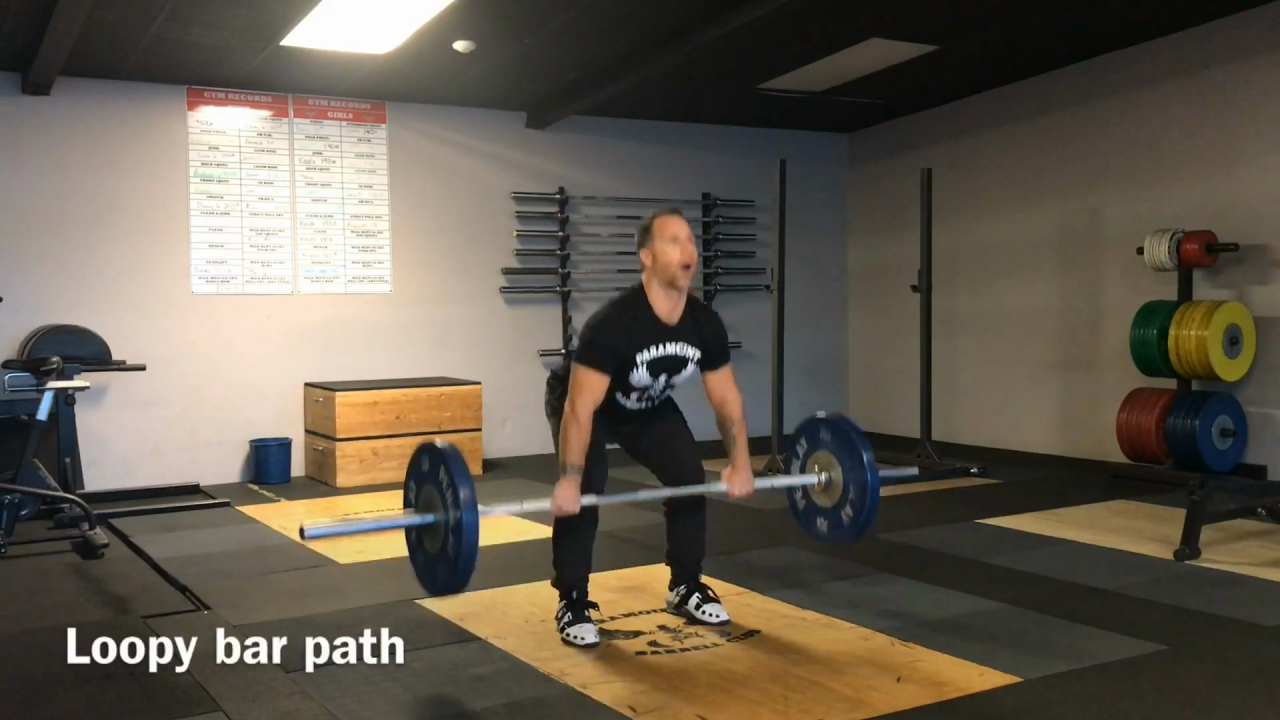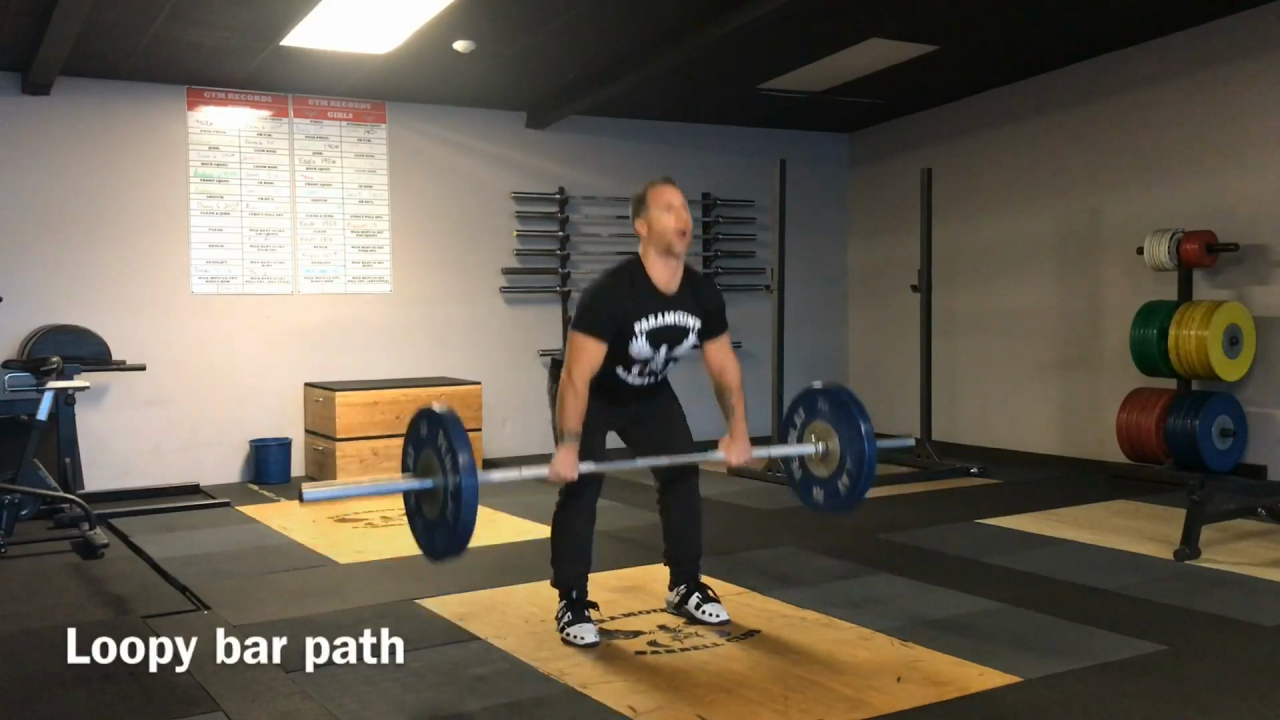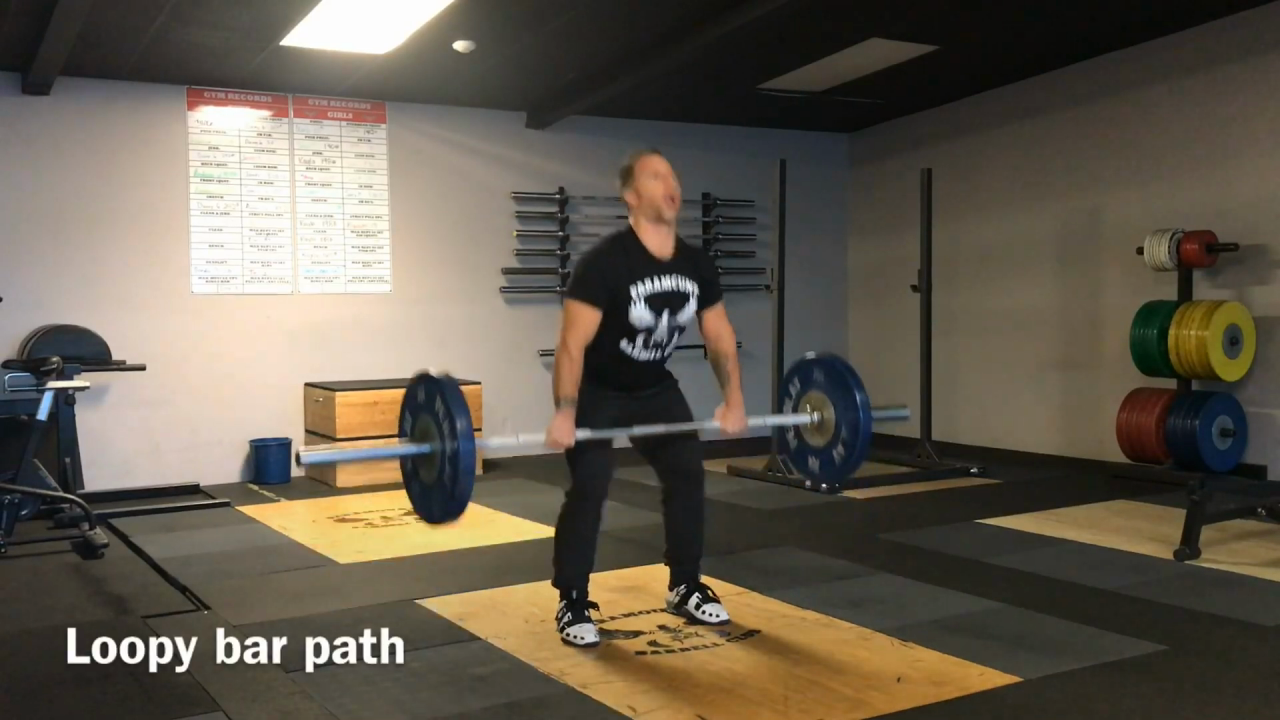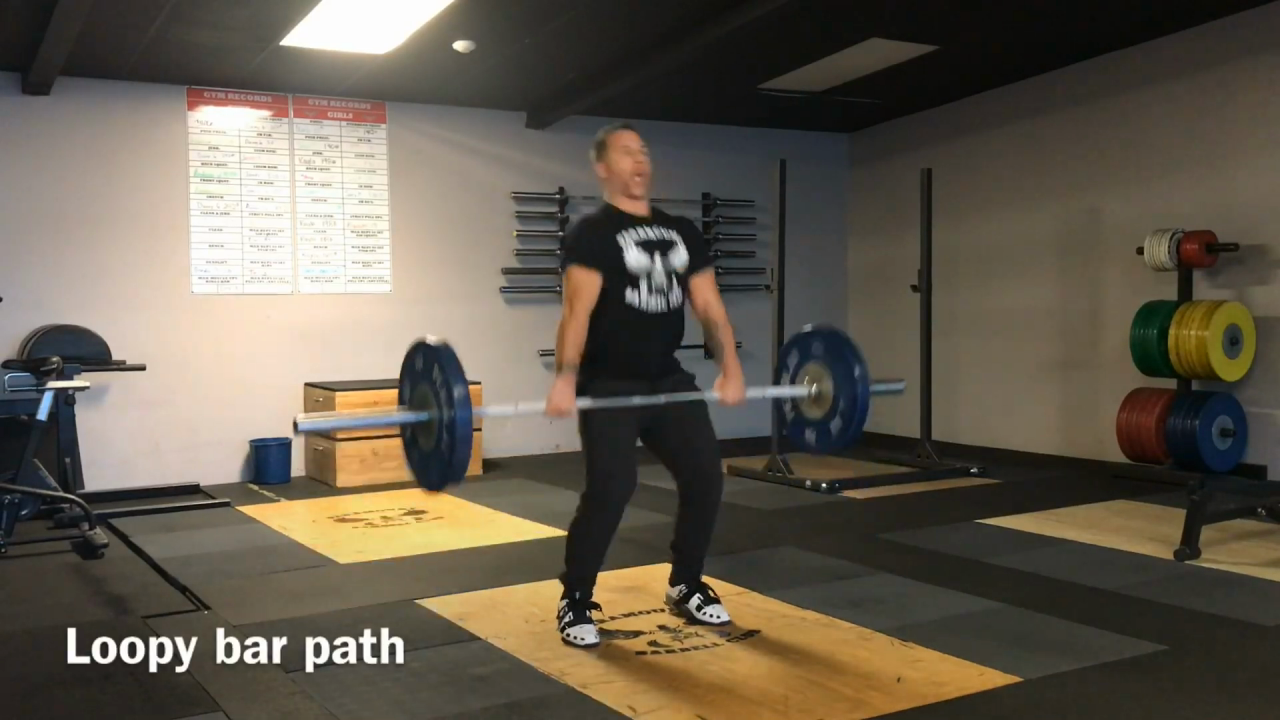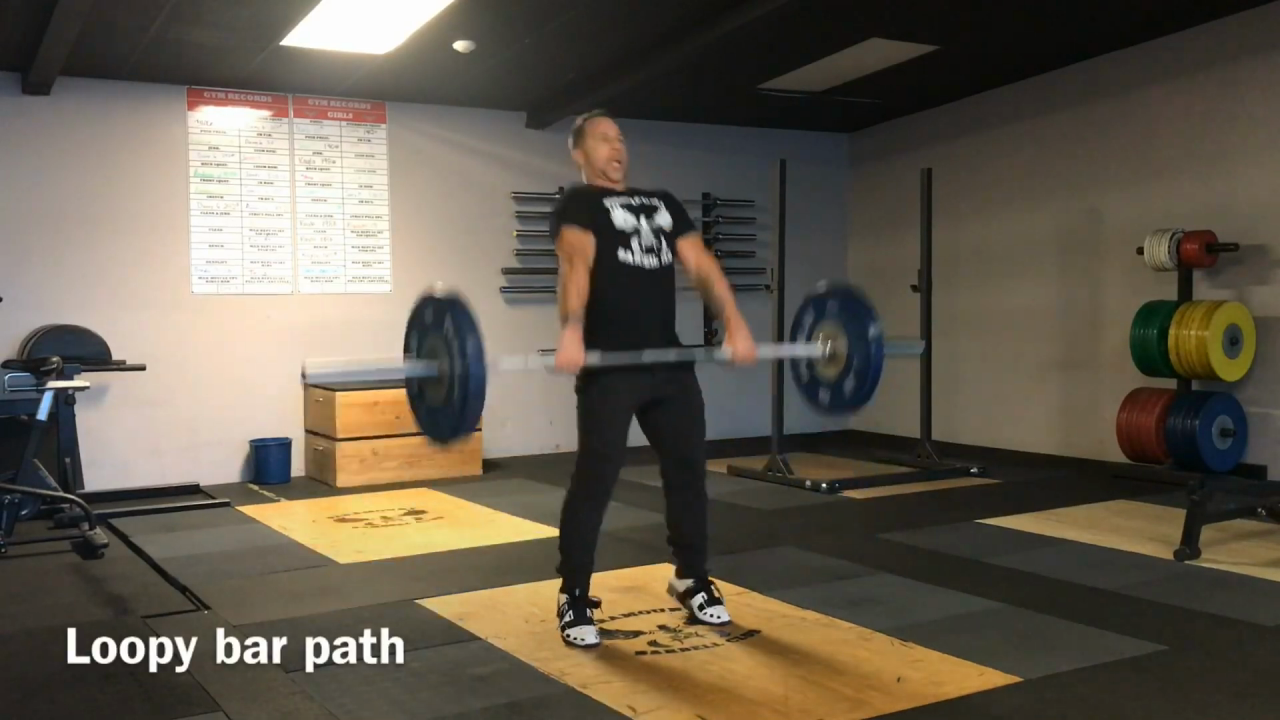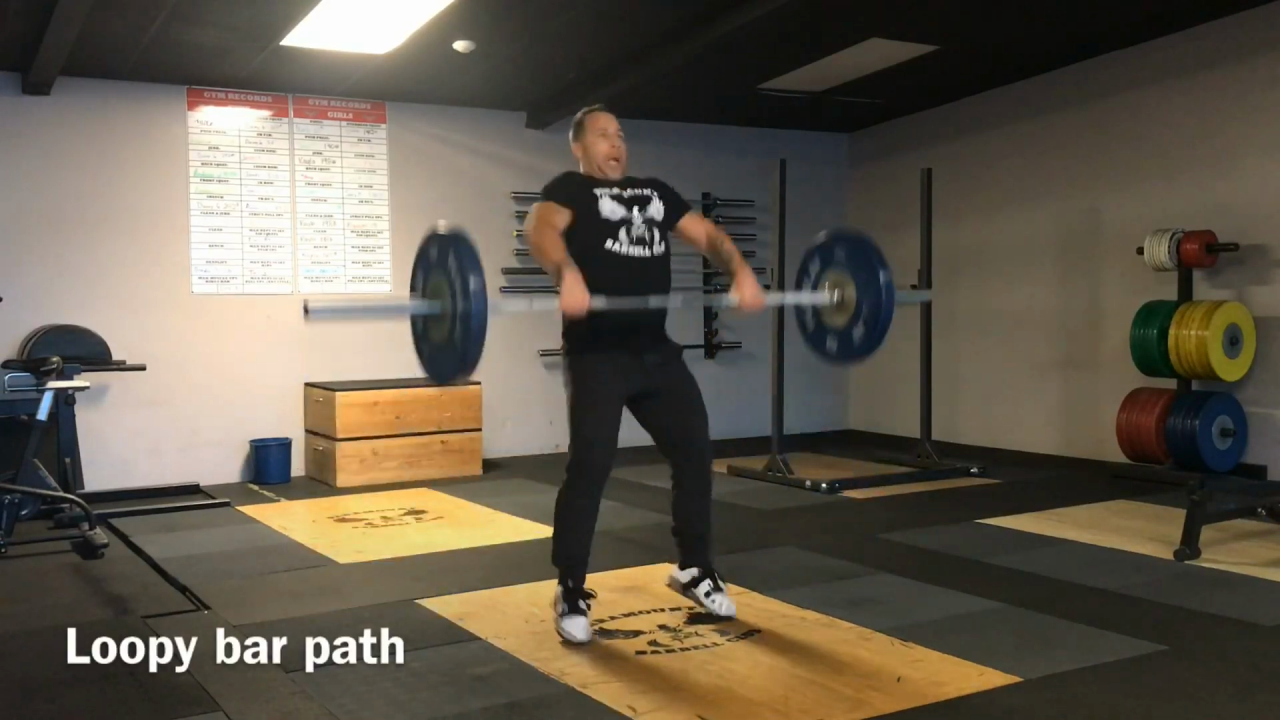
dt=0.1s
person 1, frame 1
left shoulder: (705, 323)
right shoulder: (614, 321)
left elbow: (727, 397)
right elbow: (580, 408)
left wrist: (740, 463)
right wrist: (568, 483)
left hip: (650, 409)
right hip: (591, 409)
left knee: (688, 478)
right knee: (585, 496)
left ankle: (686, 589)
right ankle: (572, 604)
person 1, frame 2
left shoulder: (703, 294)
right shoulder: (611, 292)
left elbow: (725, 367)
right elbow: (578, 376)
left wrist: (738, 432)
right wrist: (567, 447)
left hip: (648, 393)
right hip: (592, 393)
left knee: (682, 475)
right knee: (581, 485)
left ankle: (685, 587)
right ankle: (572, 603)
person 1, frame 3
left shoulder: (697, 263)
right shoulder: (605, 262)
left elbow: (720, 337)
right elbow: (573, 344)
left wrist: (733, 399)
right wrist: (564, 413)
left hip: (654, 387)
right hip: (598, 390)
left knee: (687, 475)
right knee: (590, 486)
left ankle: (685, 588)
right ankle: (572, 603)
person 1, frame 4
left shoulder: (682, 230)
right shoulder: (594, 232)
left elbow: (709, 306)
right elbow: (577, 305)
left wrist: (730, 369)
right wrist: (565, 378)
left hip: (669, 381)
right hip: (608, 384)
left knee: (705, 478)
right knee: (611, 487)
left ankle: (686, 585)
right ankle: (576, 601)
person 1, frame 5
left shoulder: (660, 202)
right shoulder: (582, 202)
left elbow: (702, 265)
right elbow: (576, 260)
left wrist: (735, 324)
right wrist: (572, 331)
left hip: (669, 360)
right hip: (610, 364)
left knee: (686, 470)
right knee: (598, 476)
left ankle: (691, 581)
right ankle: (575, 601)
person 1, frame 6
left shoulder: (654, 192)
right shoulder: (572, 189)
left elbow: (707, 234)
right elbow: (539, 229)
left wrist: (740, 272)
right wrist: (567, 273)
left hip: (658, 354)
right hip: (597, 357)
left knee: (694, 456)
right knee: (589, 466)
left ankle: (694, 569)
right ankle: (570, 592)
